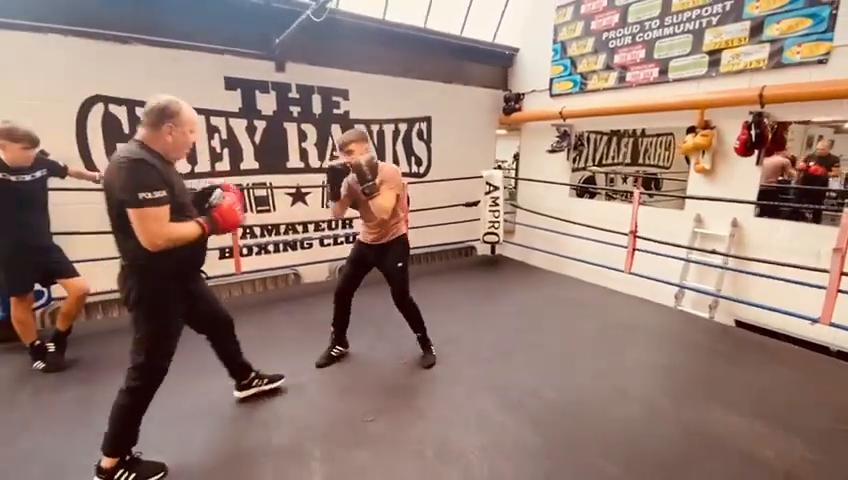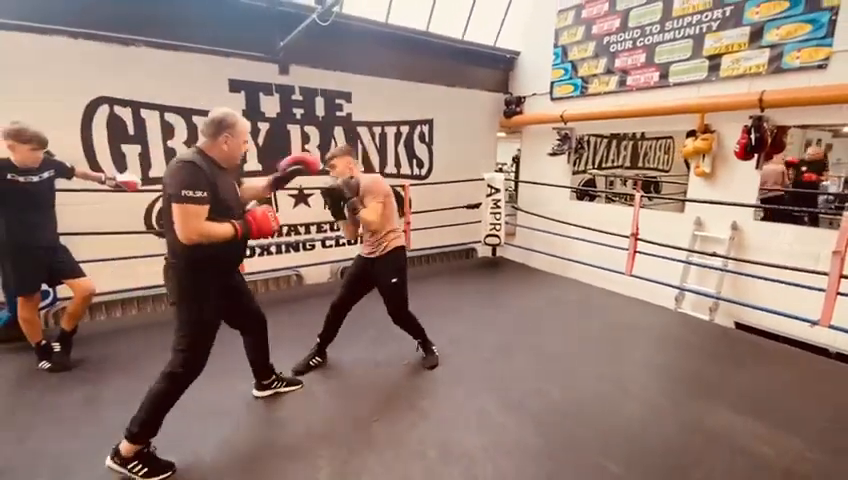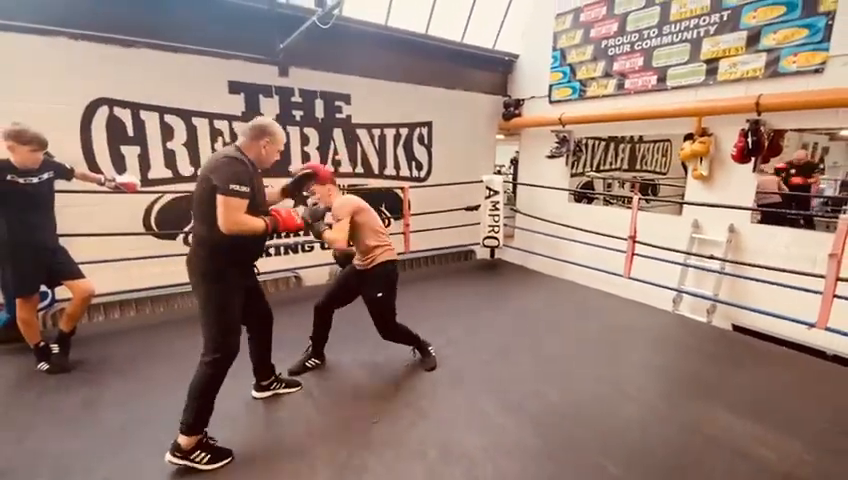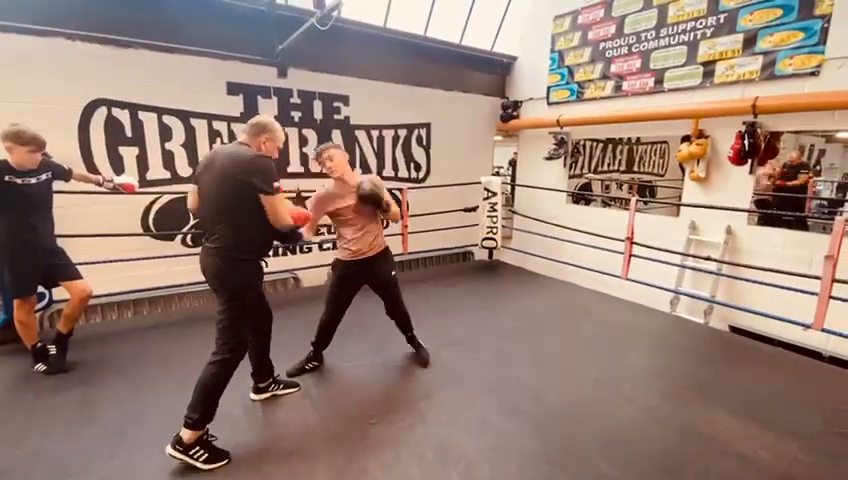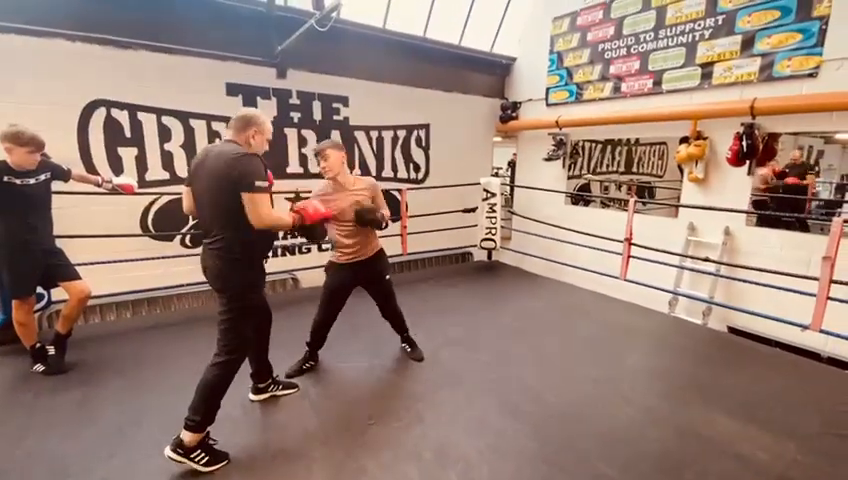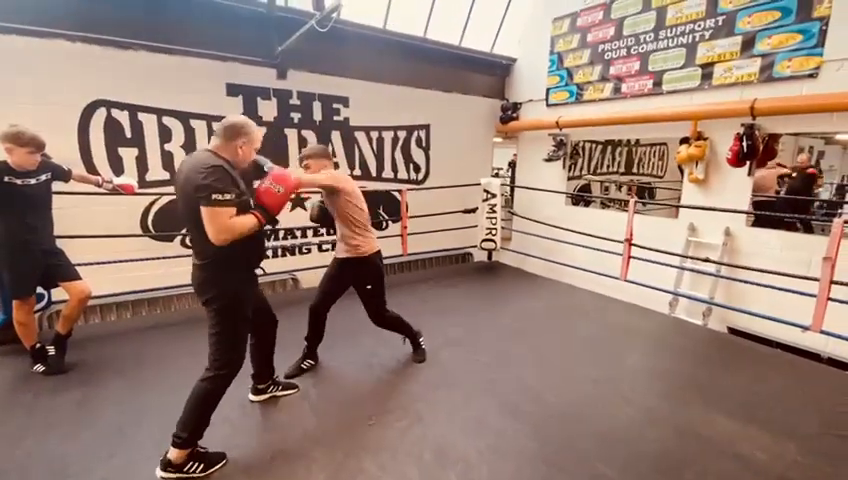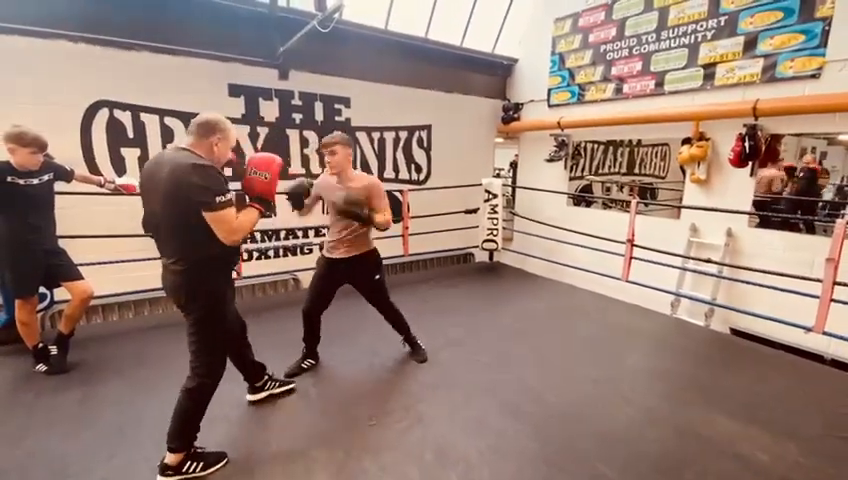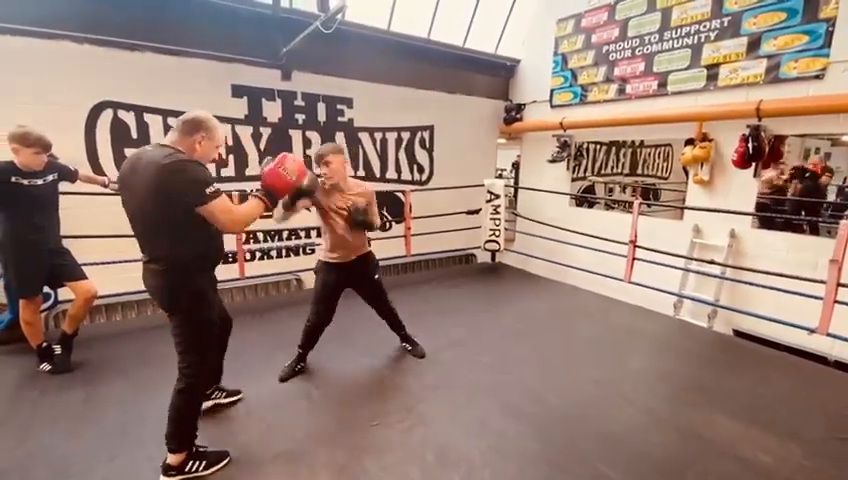
dt=0.2s
person 1, frame 1
left shoulder: (153, 160)
right shoulder: (136, 167)
right elbow: (155, 237)
left wrist: (203, 203)
right wrist: (210, 222)
left hip: (181, 276)
right hip: (154, 285)
left knee: (220, 325)
right knee: (148, 371)
left ankle: (246, 379)
person 1, frame 2
left shoulder: (218, 166)
right shoulder: (190, 169)
left elbow: (246, 194)
right elbow: (190, 231)
left wrist: (282, 176)
right wrist: (244, 227)
left hip: (222, 271)
right hip: (195, 278)
left knee: (254, 322)
right knee: (187, 362)
left ankle: (266, 380)
right ankle: (130, 449)
person 1, frame 3
left shoulder: (244, 165)
right shoulder: (234, 167)
left elbow: (263, 199)
right elbow: (230, 223)
left wrist: (296, 184)
right wrist: (274, 222)
left hip: (236, 265)
right hip: (216, 270)
left knee: (261, 319)
right knee: (221, 350)
left ankle: (265, 380)
right ankle: (187, 441)
person 1, frame 4
left shoulder: (214, 158)
right shoulder: (257, 163)
left elbow: (194, 205)
right elbow: (280, 219)
right wrist: (295, 216)
left hip: (221, 256)
right hip: (236, 263)
left knee: (260, 318)
right knee: (230, 347)
left ankle: (263, 381)
right ankle: (189, 437)
person 1, frame 5
left shoulder: (203, 157)
right shoulder: (245, 161)
left elbow: (190, 206)
right elbow: (262, 219)
right wrist: (302, 215)
left hip: (219, 255)
right hip: (238, 263)
left knee: (260, 318)
right knee: (232, 348)
left ankle: (263, 382)
right ankle: (189, 439)
person 1, frame 6
left shoulder: (195, 162)
right shoulder: (216, 173)
right elbow: (221, 232)
left wrist: (249, 192)
right wrist: (264, 212)
left hip: (225, 271)
right hip: (225, 276)
left knee: (265, 322)
right knee: (224, 363)
left ankle: (264, 383)
person 1, frame 7
left shoulder: (157, 164)
right shoulder: (200, 173)
right elbow: (232, 233)
left wrist: (228, 184)
right wrist: (259, 202)
left hip: (184, 271)
right hip: (203, 280)
left knee: (233, 329)
right knee: (206, 369)
left ankle: (258, 382)
person 1, frame 8
left shoulder: (135, 162)
right shoulder: (183, 169)
right elbow: (232, 221)
right wrist: (268, 196)
left hip: (163, 270)
right hip: (185, 278)
left knee: (219, 324)
right knee: (196, 364)
left ankle: (208, 391)
person 2, frame 1
left shoulder: (41, 164)
left elbow: (71, 171)
left wrist: (99, 177)
left hip: (44, 245)
left knee: (80, 289)
right knee: (21, 301)
left ankle: (56, 342)
right ankle: (37, 351)
person 2, frame 2
left shoulder: (50, 165)
left elbow: (79, 172)
left wrist: (109, 179)
left hip: (51, 245)
left knee: (86, 289)
right knee: (28, 301)
left ankle: (62, 343)
right ankle: (44, 352)
person 2, frame 3
left shoulder: (49, 166)
left elbow: (77, 173)
left wrist: (107, 181)
left hip: (50, 246)
left knee: (85, 290)
right knee: (26, 302)
left ankle: (60, 344)
right ankle: (42, 353)
person 2, frame 4
left shoulder: (47, 167)
left elbow: (75, 174)
left wrist: (105, 182)
left hip: (48, 247)
left knee: (83, 291)
right knee: (24, 303)
left ankle: (58, 345)
right ankle: (39, 354)
person 2, frame 5
left shoulder: (46, 167)
left elbow: (74, 175)
left wrist: (104, 182)
left hip: (47, 247)
left knee: (81, 292)
right knee: (23, 304)
left ankle: (57, 345)
right ankle: (38, 355)
person 2, frame 6
left shoulder: (46, 167)
left elbow: (74, 175)
left wrist: (104, 182)
left hip: (47, 247)
left knee: (82, 292)
right knee: (23, 304)
left ankle: (57, 345)
right ankle: (38, 355)
person 2, frame 7
left shoulder: (49, 168)
left elbow: (76, 175)
left wrist: (105, 182)
left hip: (49, 247)
left knee: (84, 292)
right knee: (26, 303)
left ankle: (60, 344)
right ankle: (41, 354)
person 2, frame 8
left shoulder: (53, 168)
left elbow: (81, 175)
left wrist: (108, 182)
left hip: (53, 246)
left knee: (87, 291)
right knee: (30, 303)
left ankle: (63, 343)
right ankle: (44, 353)
person 3, frame 1
left shoulder: (389, 172)
right shoulder: (351, 178)
left elbow: (383, 212)
right elbow: (337, 214)
left wrist: (368, 183)
right wrist: (334, 184)
left hip: (393, 242)
right hip: (365, 243)
left knee: (401, 297)
right knee: (342, 291)
left ankle: (426, 345)
right ankle: (338, 343)
person 3, frame 2
left shoulder: (373, 183)
right shoulder: (346, 190)
left elbow: (373, 223)
right elbow: (351, 234)
left wrist: (352, 200)
right wrist: (337, 208)
left hip: (390, 255)
right hip: (367, 256)
left knee: (398, 312)
right knee: (339, 305)
left ankle: (427, 346)
right ankle: (319, 352)
person 3, frame 3
left shoulder: (344, 203)
right shoulder: (344, 206)
left elbow: (339, 243)
left wrist: (317, 225)
right wrist: (345, 255)
left hip: (381, 267)
right hip: (360, 267)
left knee: (386, 327)
right knee: (322, 307)
left ankle: (423, 347)
right ankle: (315, 354)
person 3, frame 4
left shoulder: (370, 182)
right shoulder: (324, 196)
left elbow: (396, 216)
right elbow: (307, 231)
left wrist: (380, 202)
left hip: (378, 256)
right hip: (347, 261)
left knee: (395, 307)
right knee: (331, 316)
left ankle: (414, 342)
right ankle: (315, 356)
person 3, frame 5
left shoulder: (369, 185)
right shoulder: (320, 195)
left elbow: (384, 214)
left wrist: (378, 217)
left hip: (373, 258)
right hip: (342, 265)
left knee: (389, 308)
right knee: (324, 316)
left ankle: (407, 340)
right ankle: (310, 356)
person 3, frame 6
left shoulder: (333, 178)
right shoulder: (331, 187)
left elbow: (301, 180)
right wrist: (322, 213)
left hip: (365, 259)
right hip: (343, 259)
left knee: (378, 315)
right knee: (317, 307)
left ankle: (414, 338)
right ankle: (310, 355)
person 3, frame 7
left shoulder: (369, 183)
right shoulder: (324, 181)
left elbow: (386, 222)
right elbow: (303, 211)
left wrist: (362, 214)
right wrist: (299, 198)
left hip: (362, 256)
right hip: (331, 258)
left knee: (384, 306)
right knee: (310, 309)
left ankle: (410, 340)
right ankle: (310, 354)
person 3, frame 8
left shoulder: (365, 190)
right shoulder: (317, 190)
left elbow: (375, 223)
right elbow: (280, 217)
left wrist: (367, 222)
right wrist: (291, 199)
left hip: (361, 260)
right hip: (331, 264)
left knee: (383, 306)
right knee: (319, 318)
left ankle: (405, 338)
right ankle: (300, 358)
